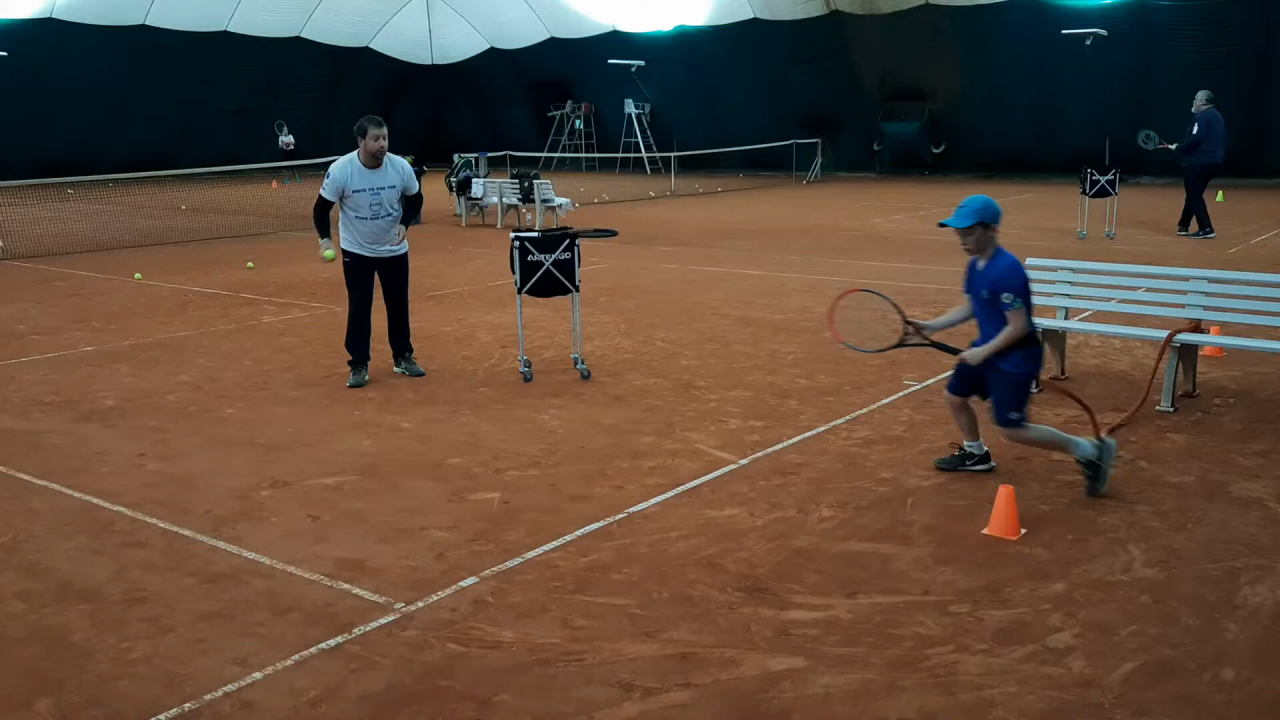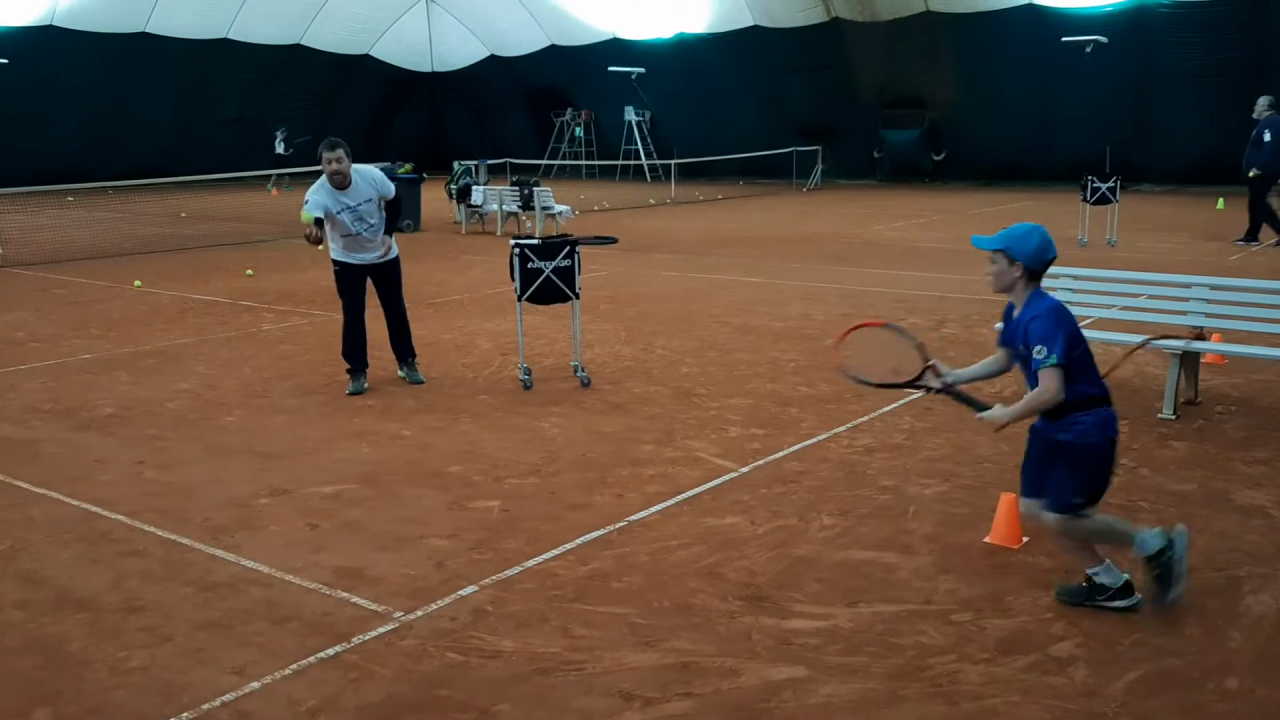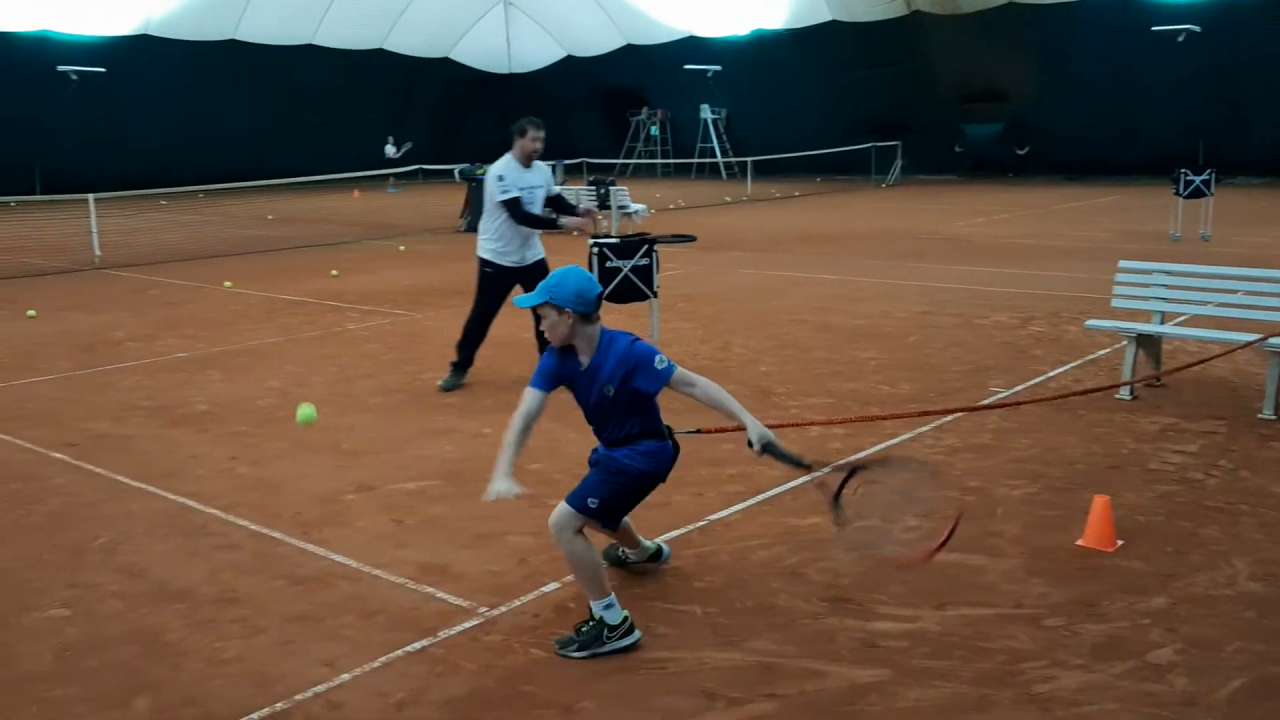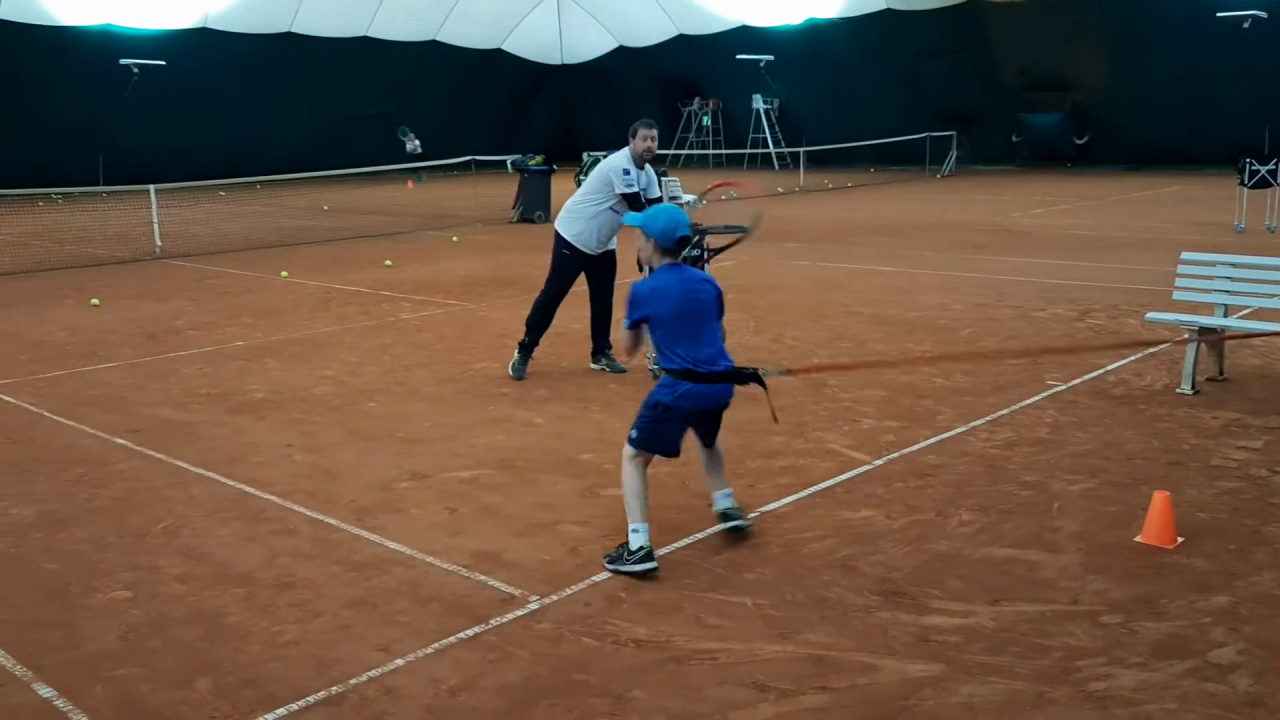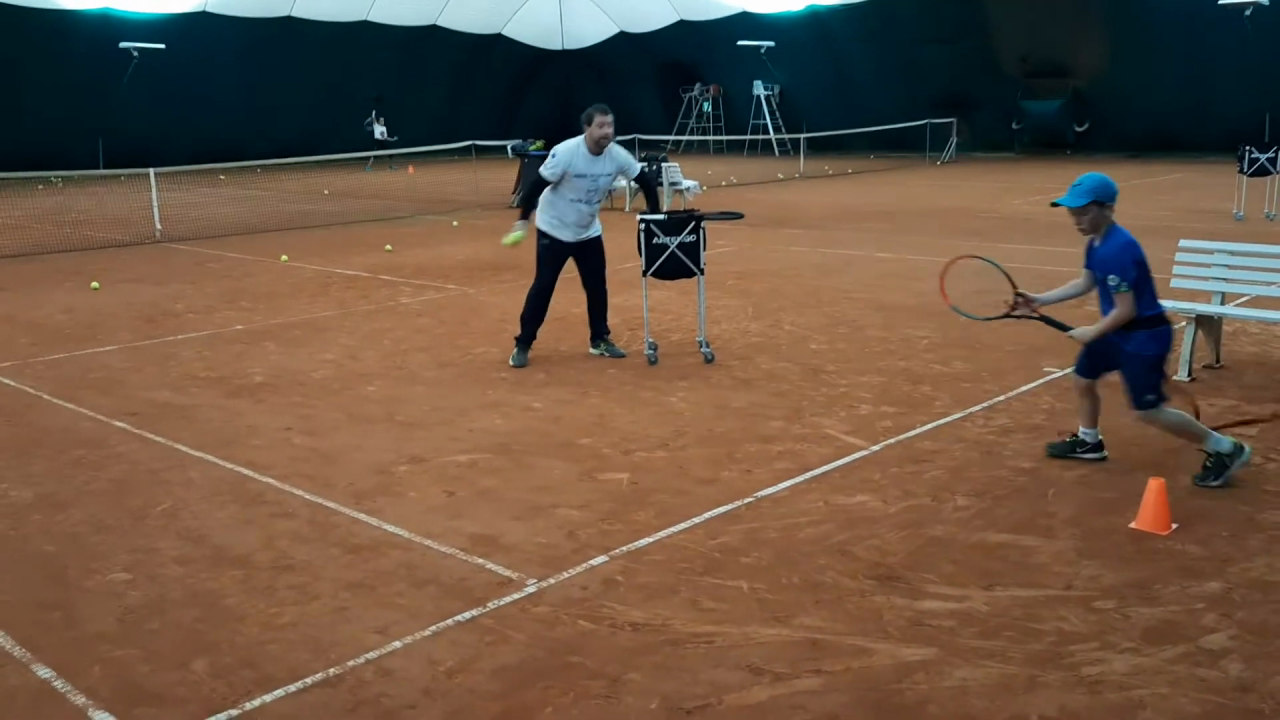
dt=1s
person 1, frame 1
left shoulder: (1007, 271)
right shoulder: (975, 266)
left elbow: (1019, 326)
right elbow: (968, 309)
left wrist: (984, 352)
right wrist: (930, 326)
left hip: (1016, 357)
right hip: (988, 351)
left knee: (1013, 431)
right knee: (955, 398)
left ankle: (1092, 451)
right ankle: (976, 453)
person 1, frame 2
left shoulder: (1045, 318)
right shoulder: (1015, 312)
left elbow: (1051, 394)
right elbow: (1002, 362)
left wrist: (1007, 415)
right wrist: (951, 377)
left hip: (1085, 425)
right hip: (1053, 423)
left knee: (1060, 520)
right knee: (1033, 509)
left ankle: (1159, 546)
right ankle: (1113, 583)
person 1, frame 3
left shoulder: (628, 352)
right shoulder: (558, 360)
left elbow: (691, 383)
right elbow: (525, 412)
left wrist: (748, 419)
right wrist: (502, 472)
left hip: (642, 456)
right hip: (615, 451)
left knee: (563, 524)
right knee: (598, 508)
left ankle: (613, 622)
right ankle: (639, 553)
person 1, frame 4
left shoulder: (643, 291)
right shoulder: (707, 283)
left elbow: (629, 348)
left hip: (681, 388)
right hip: (720, 384)
left knee: (634, 458)
right knee: (706, 436)
left ankle: (638, 547)
right ankle: (727, 506)
person 1, frame 5
left shoulder: (1119, 250)
right shoulder: (1096, 243)
left elbow: (1127, 308)
right elbow: (1085, 283)
left wrist: (1091, 333)
right wrist: (1042, 299)
left hip: (1146, 335)
right hip: (1119, 331)
left knee: (1149, 412)
right knee: (1083, 381)
left ankle: (1226, 450)
right ankle: (1088, 440)
person 2, frame 1
left shoulder: (400, 166)
right shoulder: (340, 170)
left elbow: (415, 199)
right elbow: (322, 207)
left wrist: (404, 223)
right wrist: (325, 238)
left hip: (394, 250)
right hip: (357, 251)
left knee: (399, 304)
right knee: (359, 308)
left ankle: (403, 357)
right ankle: (359, 365)
person 2, frame 2
left shoulder: (372, 175)
right shoulder: (317, 195)
left elbow: (394, 202)
right elbow: (312, 233)
left wrist: (388, 233)
right wrist: (313, 234)
left hip: (384, 254)
right hip: (347, 260)
left knee: (396, 309)
right knee: (353, 315)
left ankle: (406, 362)
right ankle: (358, 372)
person 2, frame 3
left shoulder: (543, 170)
right shoulder: (500, 172)
left elbow: (555, 200)
right elbow: (519, 214)
left wrist: (578, 211)
right wrist: (561, 222)
left hip: (531, 255)
right hip: (497, 257)
right knee: (483, 314)
right ankle: (459, 369)
person 2, frame 4
left shoulder: (647, 172)
right shoulder: (620, 165)
right elbow: (638, 210)
left hip: (603, 244)
right hip: (573, 237)
left knee: (603, 299)
right knee: (552, 295)
left ankle: (600, 354)
right ankle: (524, 352)
person 2, frame 5
left shoulder: (618, 155)
right shoulder: (564, 153)
left elbow: (647, 183)
right elbow: (537, 186)
right wrist: (523, 220)
left hip: (589, 232)
right hip: (554, 230)
left knee: (597, 286)
right knee: (543, 285)
left ankle: (599, 340)
right ankle: (523, 344)
